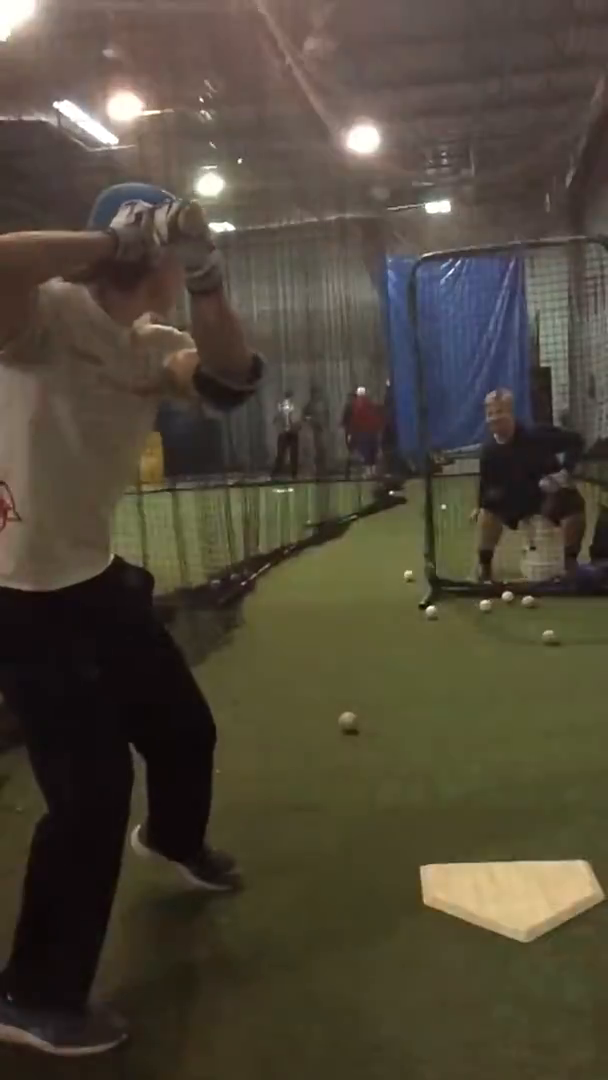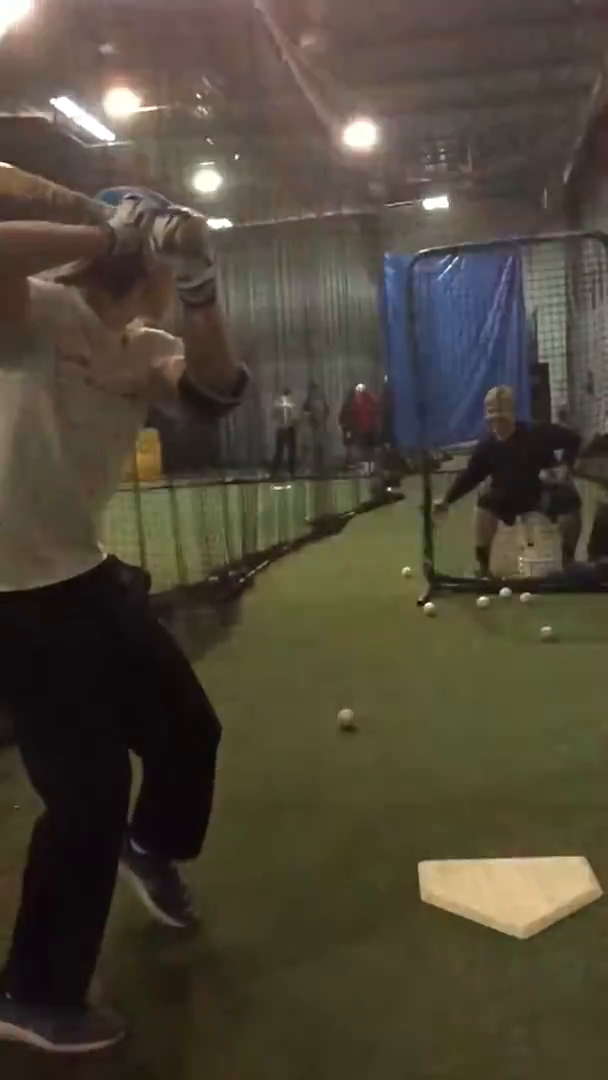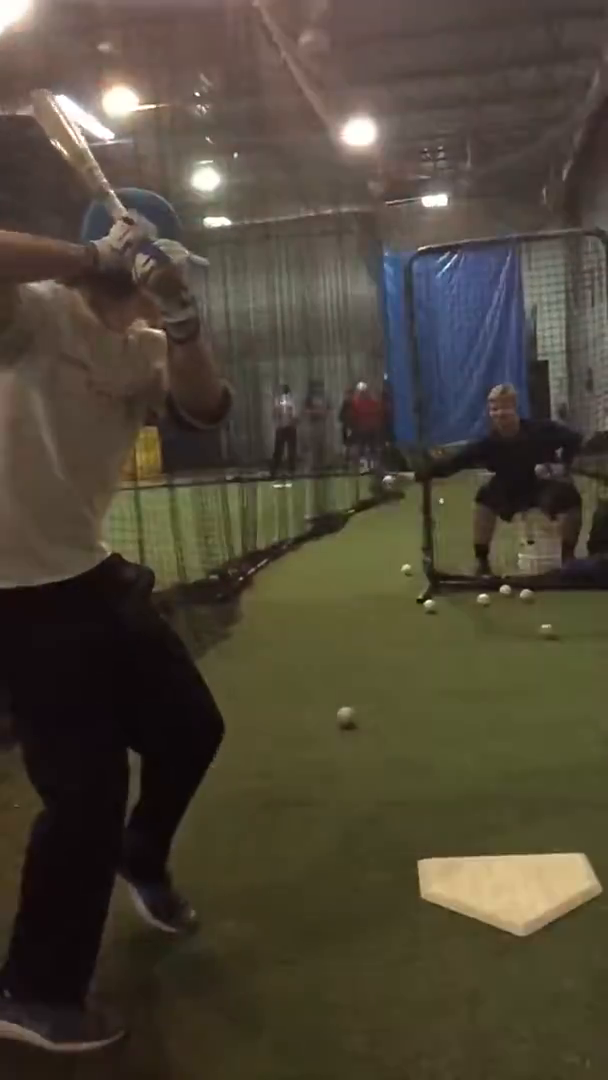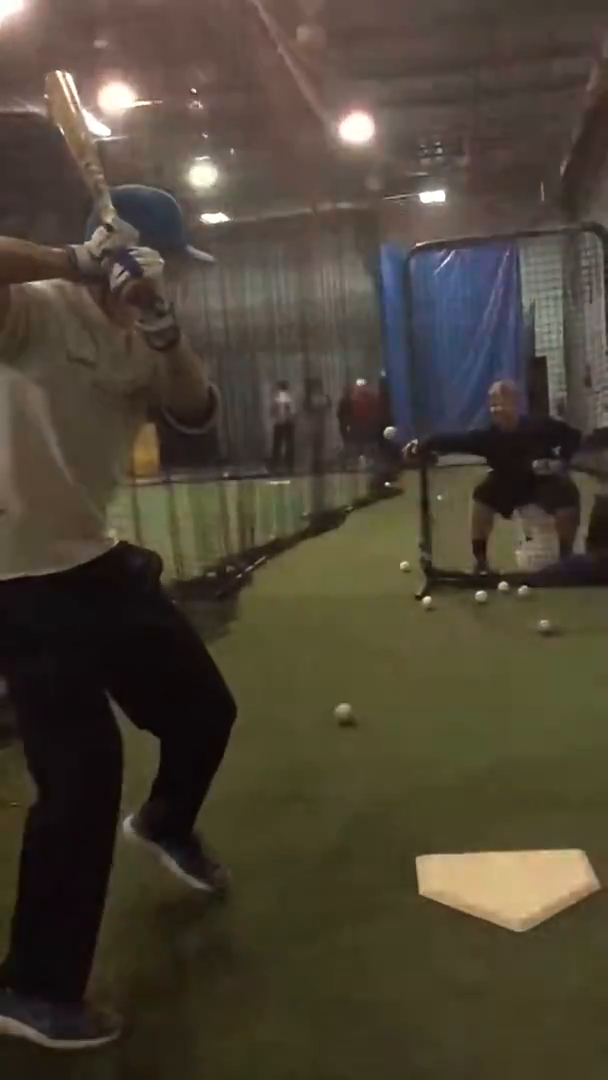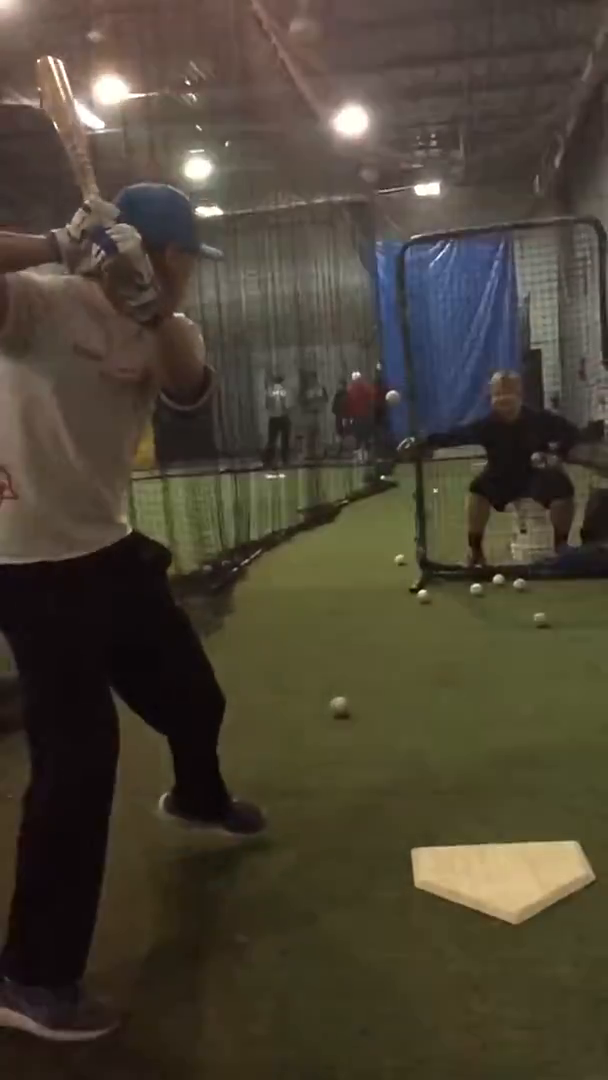
dt=1s
person 1, frame 1
left shoulder: (153, 347)
left elbow: (232, 380)
left wrist: (205, 279)
right wrist: (117, 239)
left hip: (97, 576)
left knee: (184, 728)
right knee: (92, 786)
left ankle: (176, 839)
person 1, frame 2
left shoulder: (143, 349)
left elbow: (215, 390)
left wrist: (200, 287)
right wrist: (109, 235)
left hip: (88, 576)
left knee: (188, 729)
right knee: (89, 787)
left ankle: (150, 849)
person 1, frame 3
left shoulder: (142, 349)
left elbow: (205, 407)
left wrist: (180, 313)
right wrist: (100, 257)
left hip: (93, 574)
left knee: (189, 727)
right knee: (87, 784)
left ankle: (141, 858)
person 1, frame 4
left shoulder: (145, 340)
left elbow: (195, 410)
left wrist: (159, 321)
right wrist: (76, 261)
left hip: (98, 561)
left knee: (203, 709)
right knee: (83, 771)
left ankle: (166, 824)
person 1, frame 5
left shoulder: (166, 328)
left elbow: (189, 387)
left wrist: (146, 300)
left hip: (110, 549)
left knee: (193, 697)
right knee: (79, 756)
left ankle: (198, 797)
